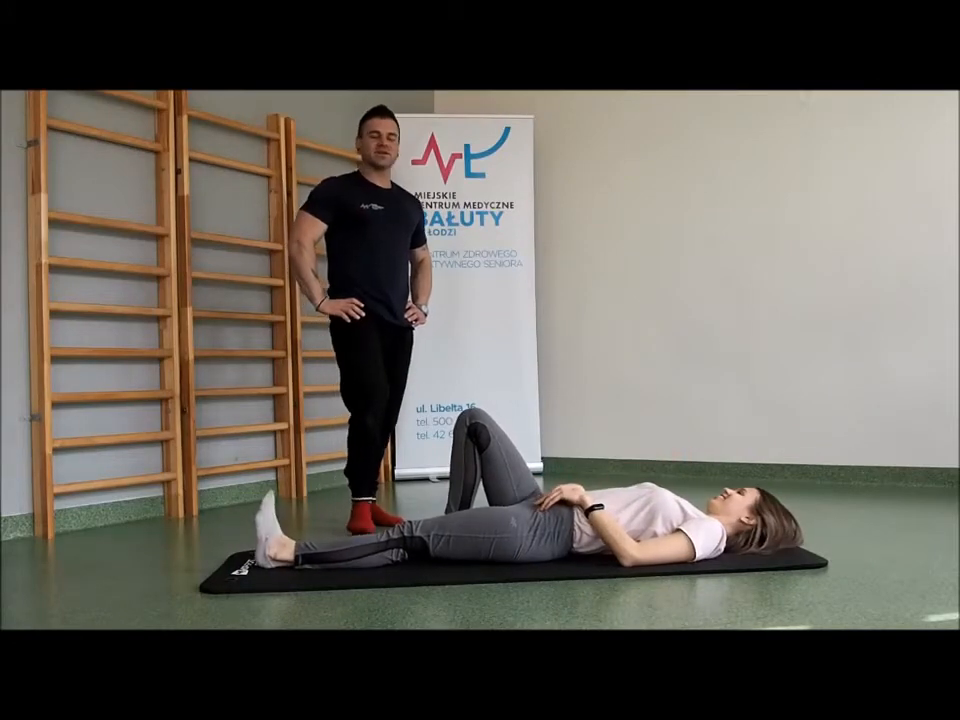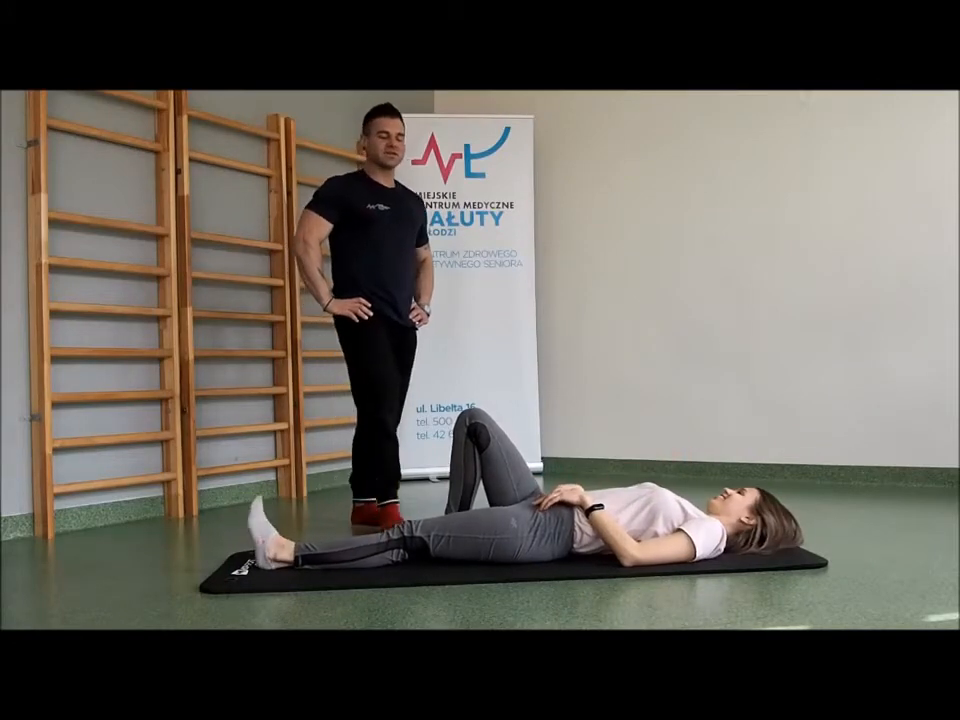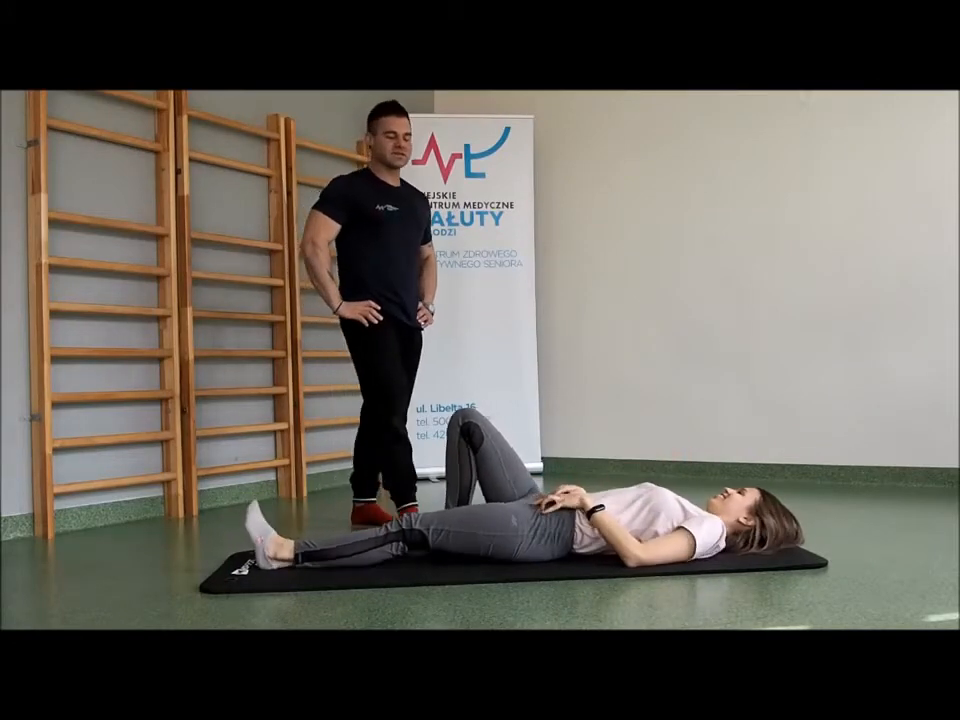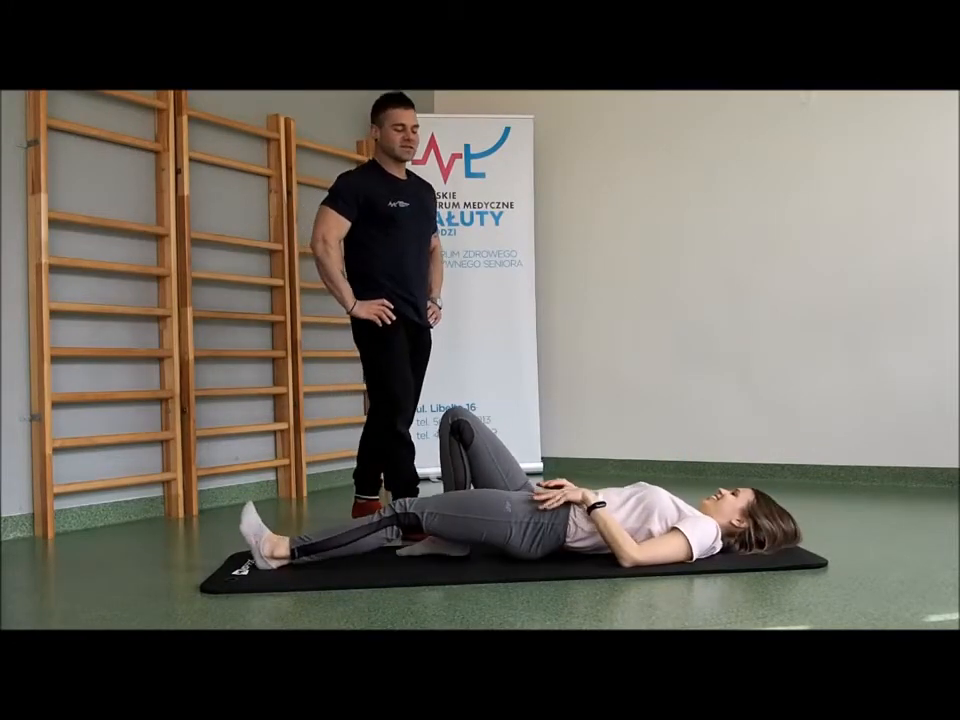
dt=0.2s
person 1, frame 1
left shoulder: (708, 537)
right shoulder: (691, 516)
left elbow: (632, 555)
left wrist: (585, 501)
right wrist: (576, 493)
left hip: (545, 534)
right hip: (546, 508)
left knee: (411, 537)
right knee: (473, 421)
left ankle: (289, 553)
right ankle: (455, 535)
person 1, frame 2
left shoulder: (709, 536)
right shoulder: (691, 517)
left elbow: (632, 555)
left wrist: (587, 500)
right wrist: (578, 495)
left hip: (545, 534)
right hip: (544, 509)
left knee: (411, 537)
right knee: (473, 422)
left ankle: (288, 554)
right ankle: (452, 534)
person 1, frame 3
left shoulder: (709, 532)
right shoulder: (693, 517)
left elbow: (637, 555)
left wrist: (588, 503)
right wrist: (577, 496)
left hip: (546, 534)
right hip: (544, 507)
left knee: (409, 527)
right knee: (467, 423)
left ankle: (288, 553)
right ankle: (453, 535)
person 1, frame 4
left shoulder: (704, 534)
right shoulder: (689, 518)
left elbow: (634, 556)
left wrist: (588, 499)
right wrist: (577, 490)
left hip: (539, 526)
right hip: (538, 503)
left knee: (403, 512)
right knee: (457, 421)
left ankle: (284, 551)
right ankle: (449, 537)
person 2, frame 1
left shoulder: (409, 203)
right shoulder: (336, 190)
left elbow: (422, 260)
right elbow: (299, 244)
left wrist: (421, 305)
right wrist: (322, 300)
left hip: (399, 325)
right hip: (357, 319)
left knee: (386, 416)
right knee: (370, 406)
left ankle: (368, 500)
right ankle: (361, 505)
person 2, frame 2
left shoulder: (412, 202)
right shoulder: (341, 190)
left elbow: (424, 260)
right elbow: (304, 243)
left wrist: (424, 304)
right wrist: (328, 300)
left hip: (403, 323)
right hip: (363, 318)
left knee: (384, 414)
right knee: (381, 407)
left ankle: (365, 502)
right ankle: (388, 505)
person 2, frame 3
left shoulder: (417, 199)
right shoulder: (348, 189)
left elbow: (427, 257)
right elbow: (313, 245)
left wrist: (427, 303)
right wrist: (339, 303)
left hip: (409, 323)
right hip: (370, 319)
left knee: (381, 414)
right knee: (390, 411)
left ankle: (364, 501)
right ankle: (407, 507)
person 2, frame 4
left shoulder: (423, 190)
right shoulder: (356, 184)
right elbow: (323, 243)
left wrist: (435, 298)
right wrist: (352, 303)
left hip: (417, 320)
right hip: (380, 318)
left knee: (388, 413)
right knee: (395, 412)
left ankle: (366, 498)
